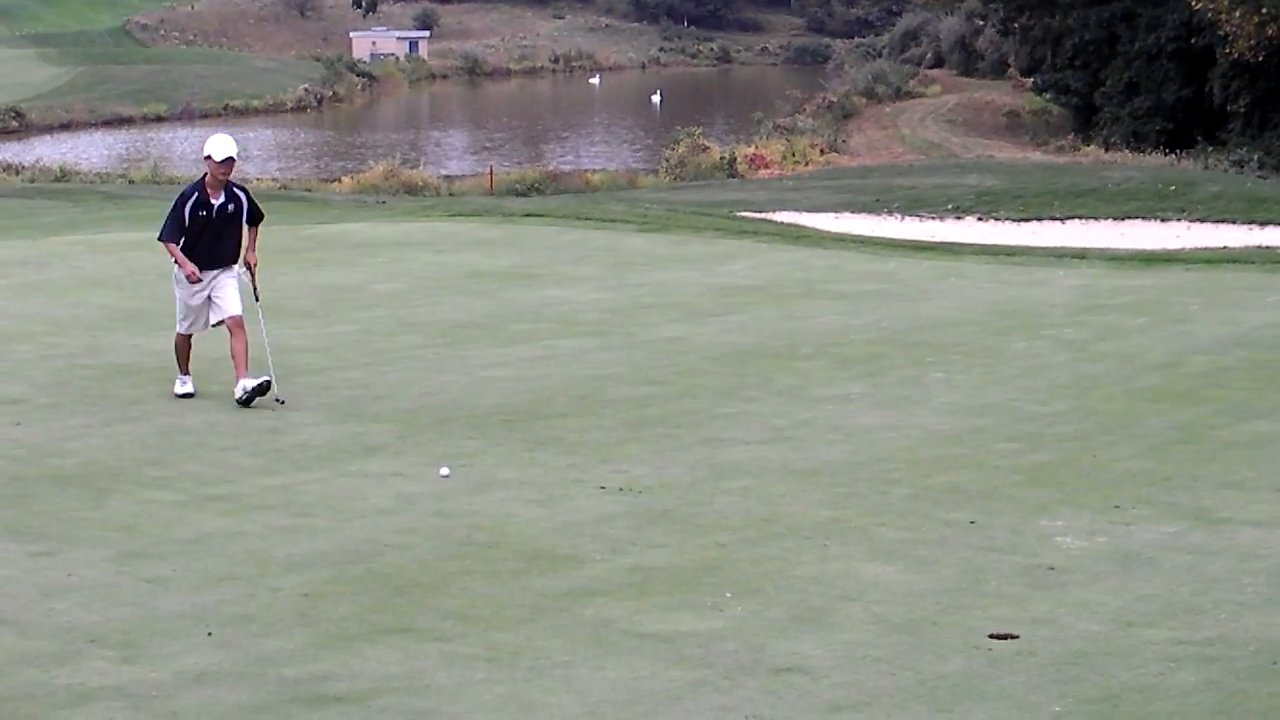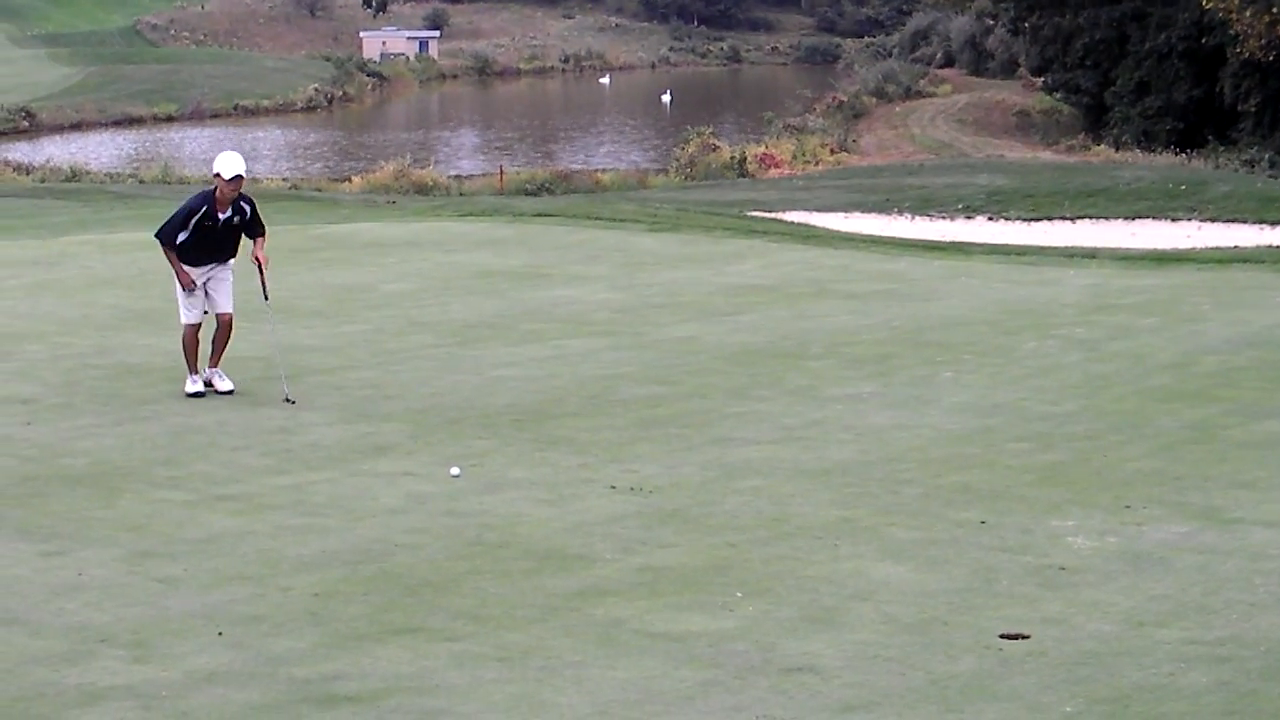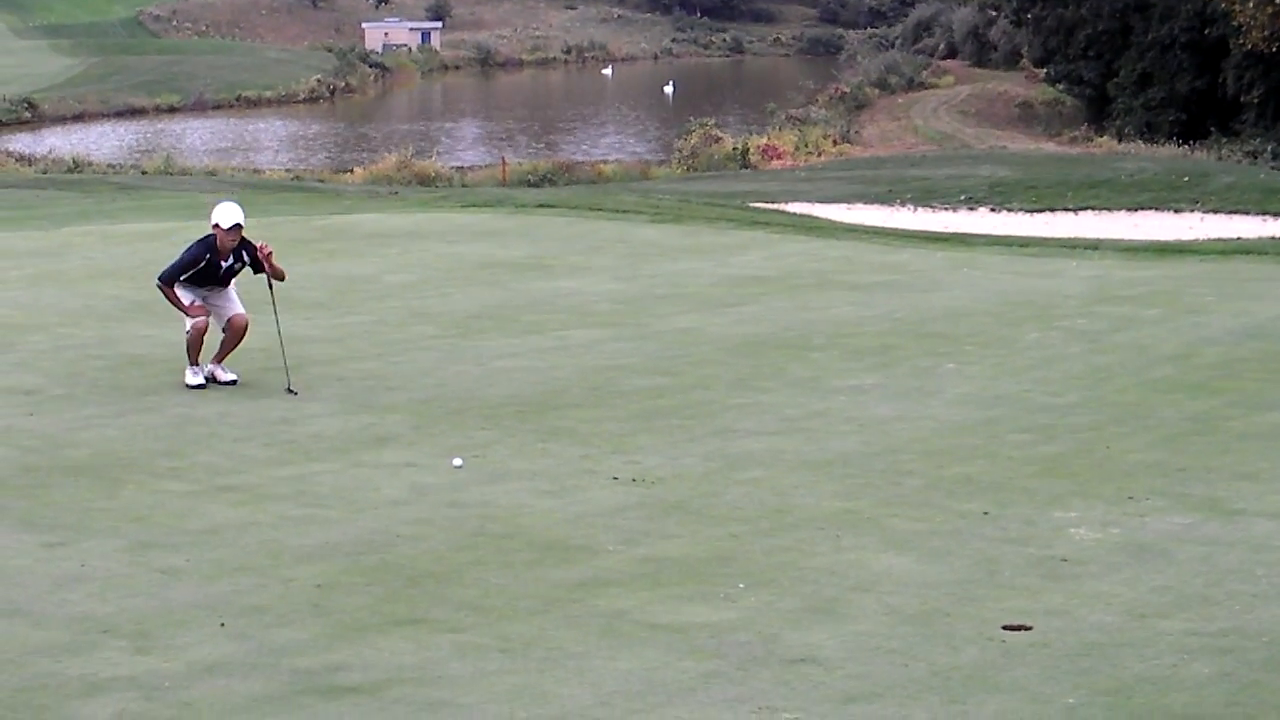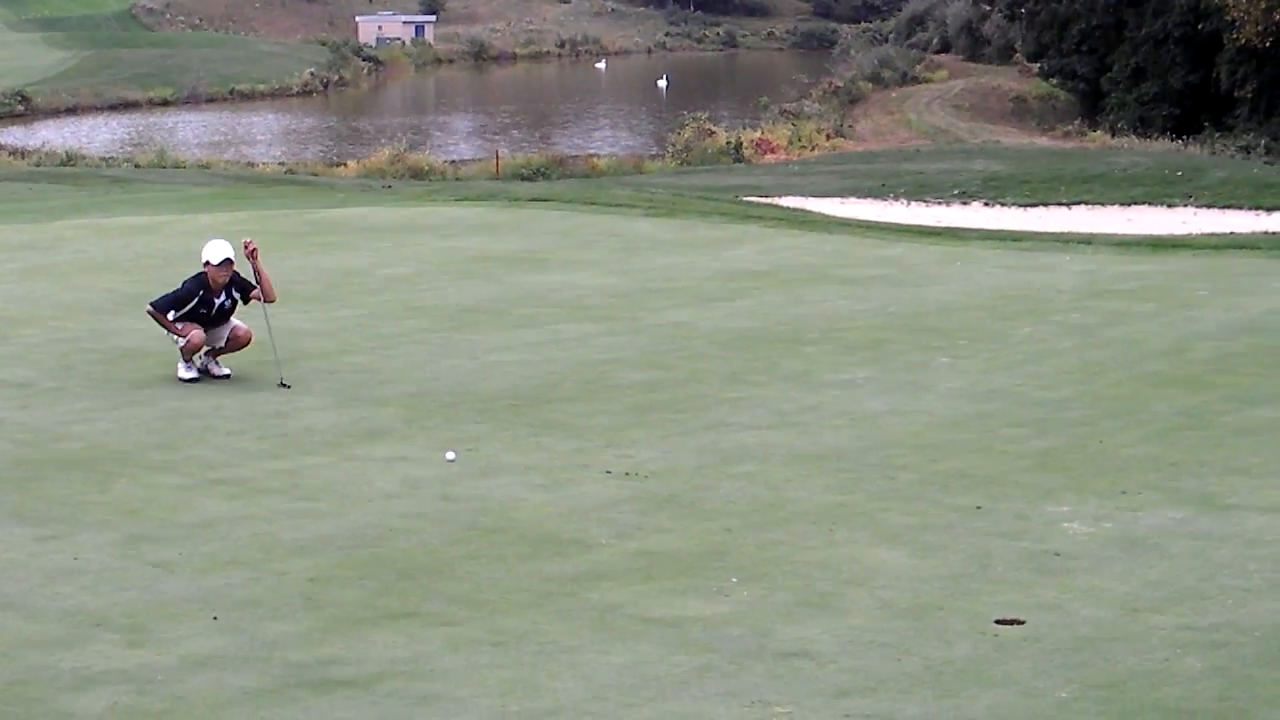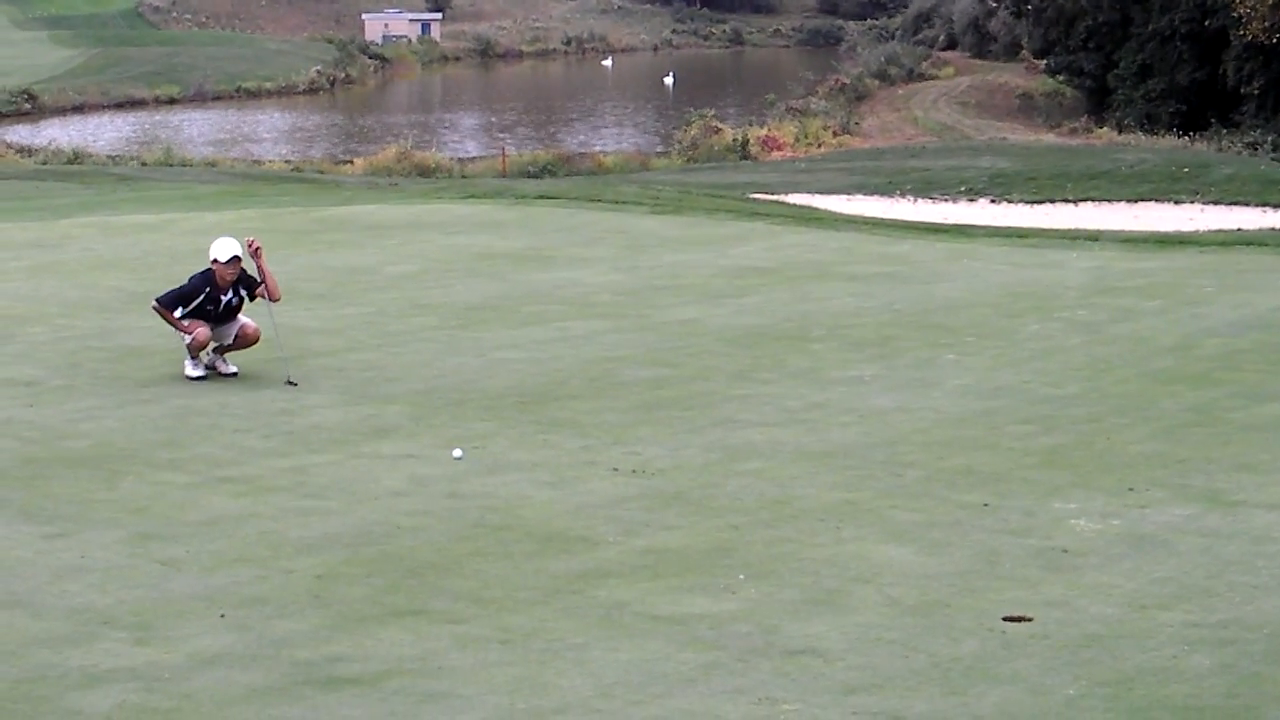
dt=0.3s
person 1, frame 1
left shoulder: (240, 195)
right shoulder: (189, 197)
left elbow: (255, 220)
right elbow: (168, 238)
left wrist: (250, 250)
right wrist: (185, 263)
left hip: (225, 271)
right hip: (192, 273)
left knee: (236, 321)
right knee: (186, 330)
left ankle: (243, 383)
right ankle: (184, 377)
person 1, frame 2
left shoulder: (245, 206)
right shoulder: (196, 206)
left elbow: (258, 232)
right elbow: (165, 239)
left wrist: (258, 250)
right wrist: (180, 272)
left hip: (221, 265)
right hip: (190, 267)
left knee: (226, 319)
right knee: (192, 322)
left ankle: (213, 371)
right ankle: (193, 376)
person 1, frame 3
left shoulder: (245, 249)
right shoulder: (199, 253)
left elbow: (280, 277)
right elbow: (163, 282)
left wrist: (268, 262)
right wrist: (185, 307)
left hip: (220, 289)
right hip: (190, 289)
left knee: (240, 322)
right knee: (200, 323)
left ankle: (215, 366)
right ankle: (192, 367)
person 1, frame 4
left shoulder: (235, 283)
right shoulder: (193, 289)
left elbow: (269, 298)
right elbow: (152, 309)
left wrist: (255, 263)
right wrist: (177, 331)
left hip: (216, 325)
right hip: (186, 323)
left knee: (244, 335)
right knee: (197, 337)
left ankle: (208, 359)
right ankle: (186, 363)
person 1, frame 5
left shoulder: (242, 280)
right shoulder: (200, 285)
left elbow: (274, 296)
right elbow: (157, 305)
left wrist: (259, 261)
right wrist: (182, 328)
left hip: (224, 323)
right hip: (193, 322)
left knee: (252, 333)
right knee: (203, 336)
left ankle: (216, 356)
right ankle: (193, 360)
